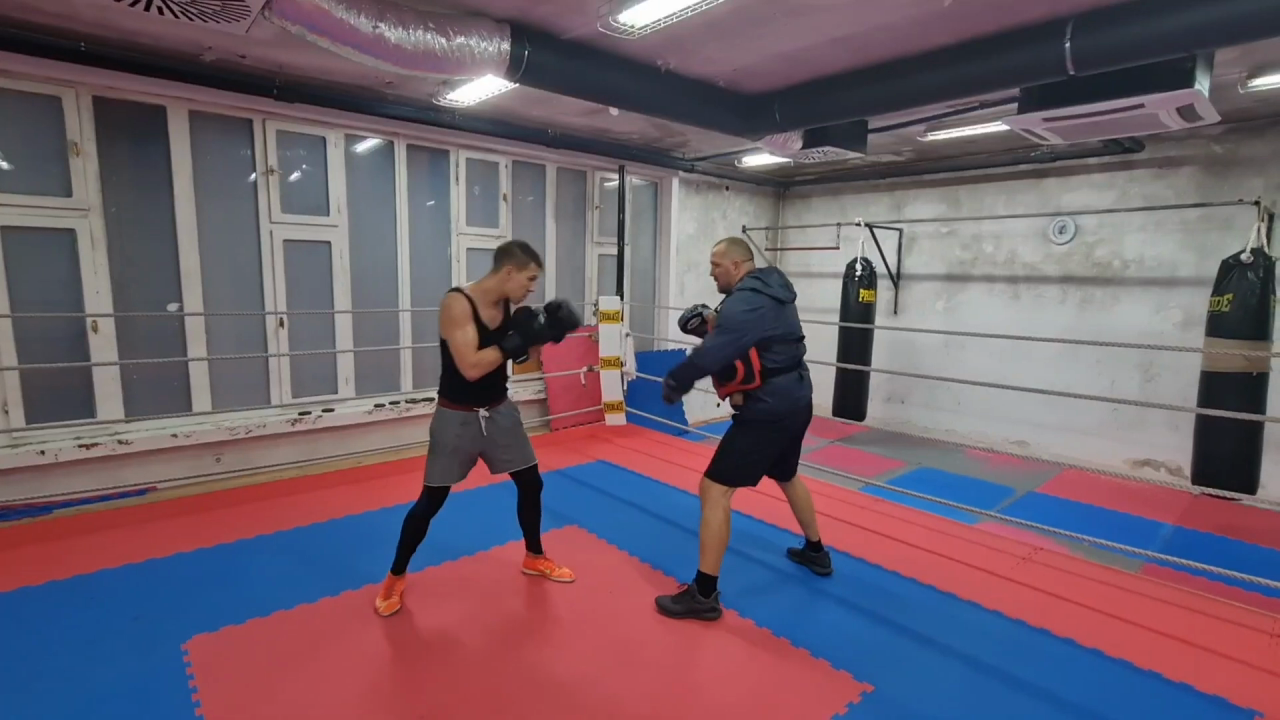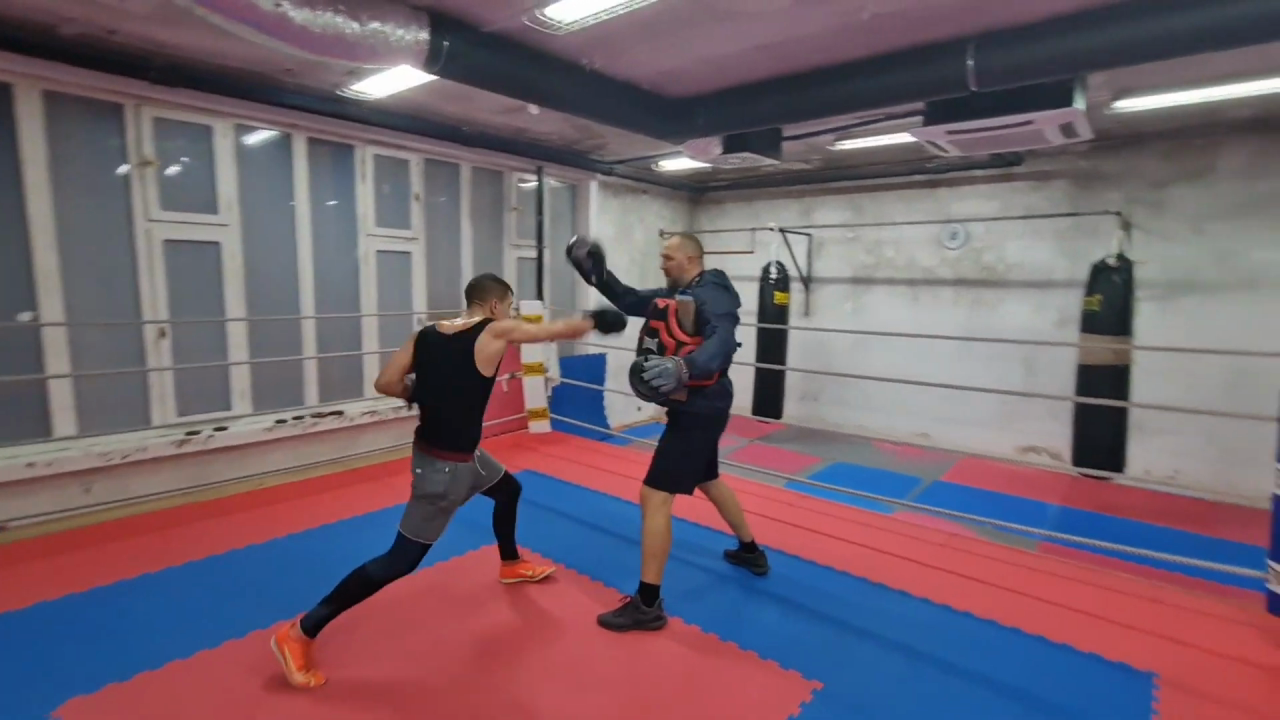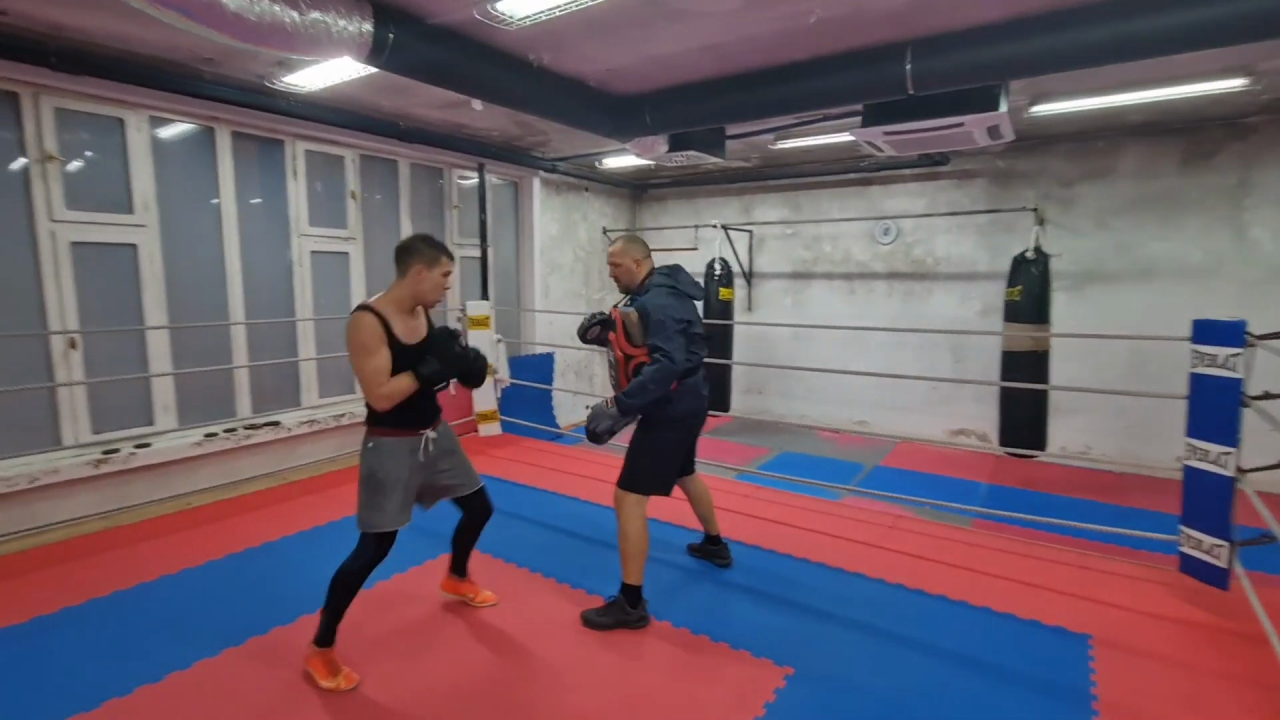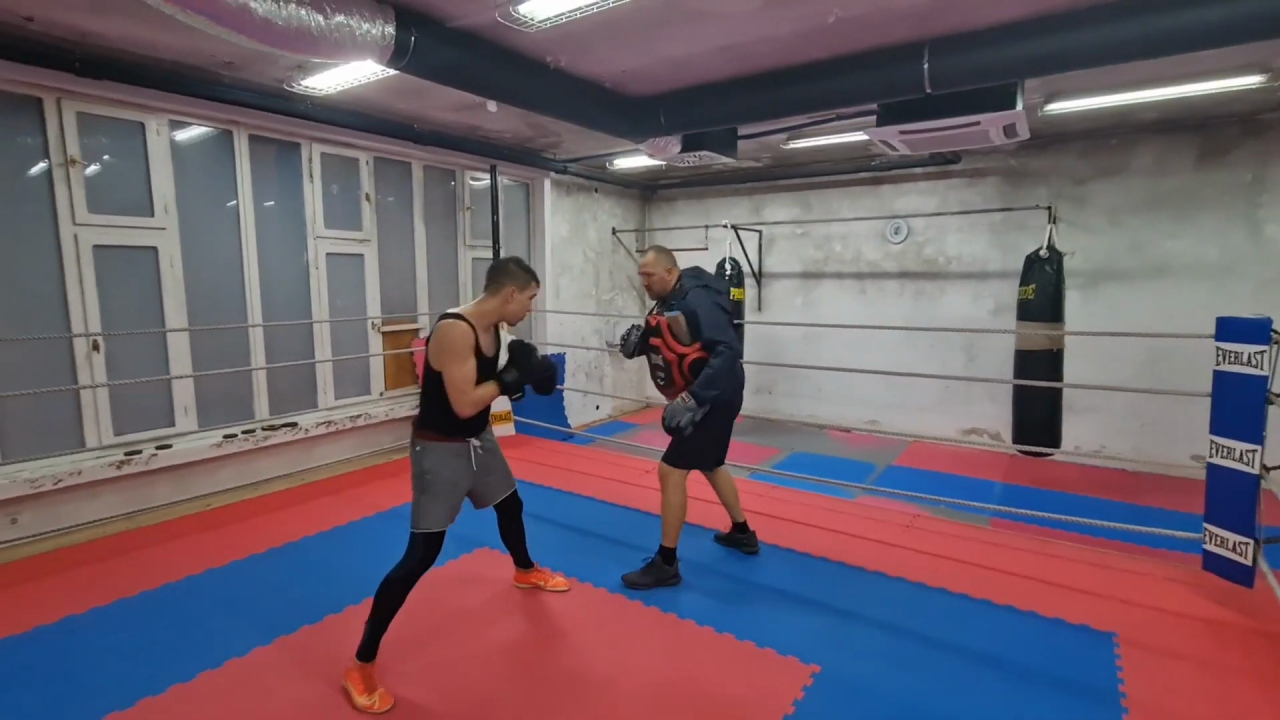
dt=1s
person 1, frame 1
left shoulder: (507, 306)
right shoulder: (457, 303)
left elbow: (523, 352)
right elbow: (470, 368)
left wrist: (551, 327)
right wrist: (516, 339)
left hip: (499, 411)
right hip: (457, 416)
left knee: (531, 482)
right knee: (432, 501)
left ankle: (534, 557)
right ankle: (396, 578)
person 1, frame 2
left shoulder: (427, 335)
right shoulder: (496, 331)
left elbow: (386, 382)
right elbow: (557, 330)
right wrist: (597, 320)
left hip: (459, 456)
right hip: (447, 463)
left knee: (509, 490)
right knee: (403, 558)
left ankle: (510, 564)
right ankle: (300, 633)
person 1, frame 3
left shoulder: (424, 312)
right shoulder: (366, 321)
right elbow: (380, 397)
left wrist: (461, 362)
right wrist: (432, 367)
left hip: (435, 434)
right hip: (392, 445)
left knee: (479, 507)
right knee: (373, 549)
left ankle: (457, 579)
right ankle: (320, 650)
person 1, frame 4
left shoulder: (491, 327)
right shoulder: (454, 330)
right elbow: (465, 402)
left wrist: (527, 370)
right wrist: (513, 376)
left hip: (477, 440)
right hip: (439, 449)
left knee: (510, 504)
right knee: (422, 555)
left ankle: (526, 571)
right ankle: (361, 664)
person 2, frame 1
left shoulder: (744, 302)
right shoulder: (768, 294)
left elbow: (712, 355)
left wrist: (675, 381)
right wrist: (711, 323)
left hip: (766, 410)
right hip: (794, 402)
left knee: (714, 489)
right knee: (786, 476)
left ankle: (704, 593)
right ankle: (815, 551)
person 2, frame 2
left shoulder: (711, 297)
right shoulder: (675, 295)
left elbow: (720, 345)
right elbow: (631, 301)
left wrist: (681, 368)
right wrist: (597, 273)
left hip: (699, 409)
right hip: (698, 407)
left knee: (655, 496)
right knee: (708, 479)
left ankle: (647, 604)
right ankle: (751, 552)
person 2, frame 3
left shoulder: (657, 302)
right shoulder: (654, 294)
left elbow: (667, 363)
left wrist: (620, 405)
right wrist: (609, 332)
left hip: (670, 410)
right hip: (684, 404)
left knee: (628, 498)
right knee: (684, 474)
left ankle: (631, 603)
right ankle: (715, 544)
person 2, frame 4
left shoulder: (699, 302)
right shoulder: (670, 302)
left elbow: (727, 352)
right elbow: (671, 346)
left wrist: (693, 399)
right wrist: (642, 341)
left hip: (714, 399)
right hip: (707, 398)
left knee: (671, 471)
right knee: (710, 465)
left ankle: (666, 563)
right ankle: (742, 533)
